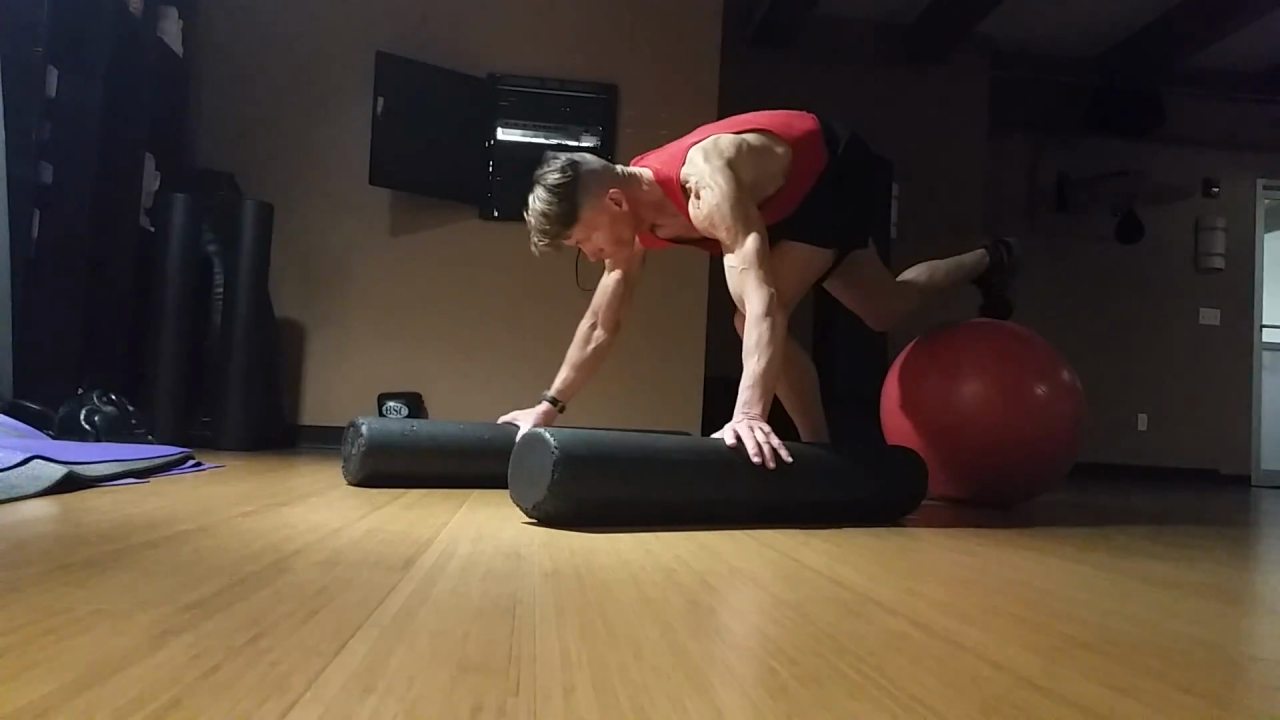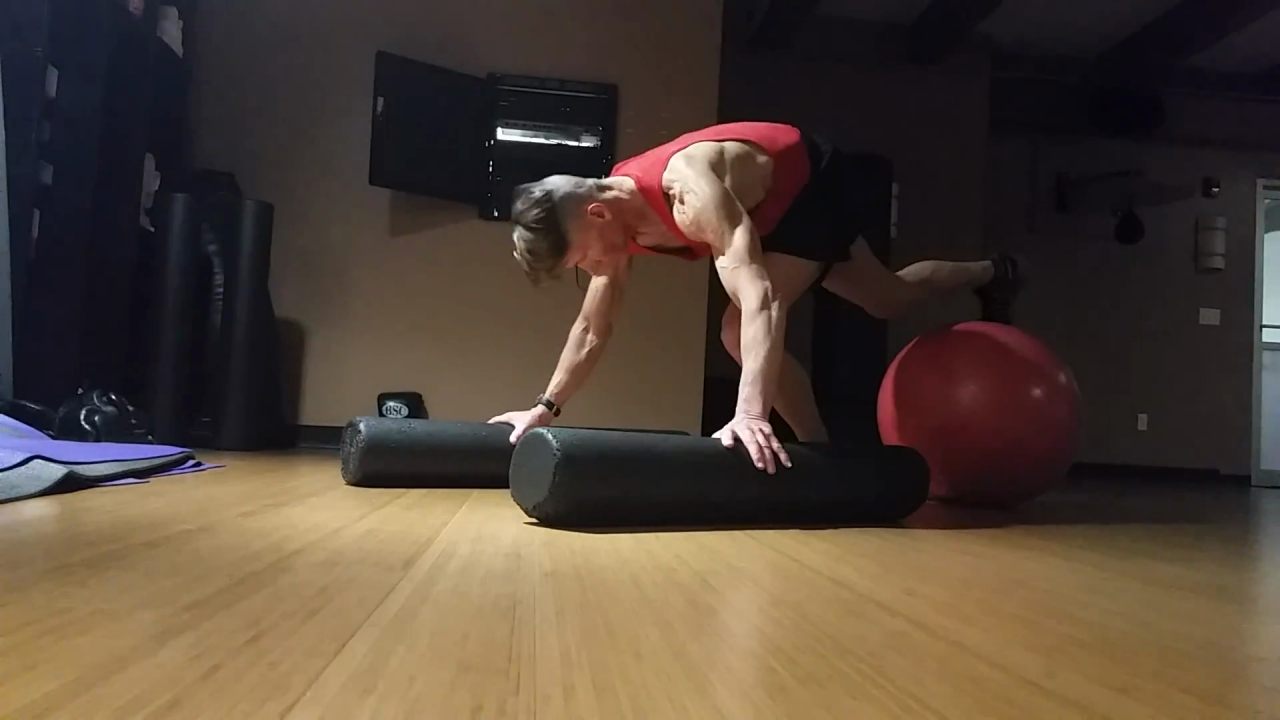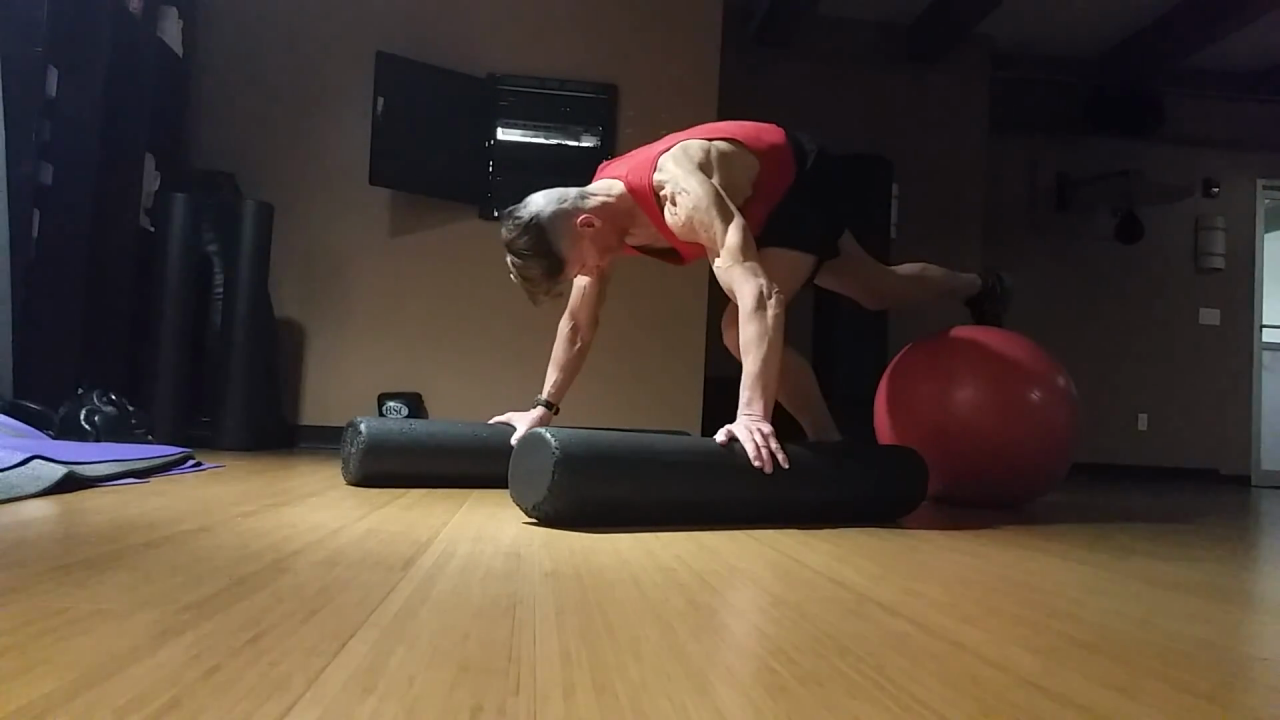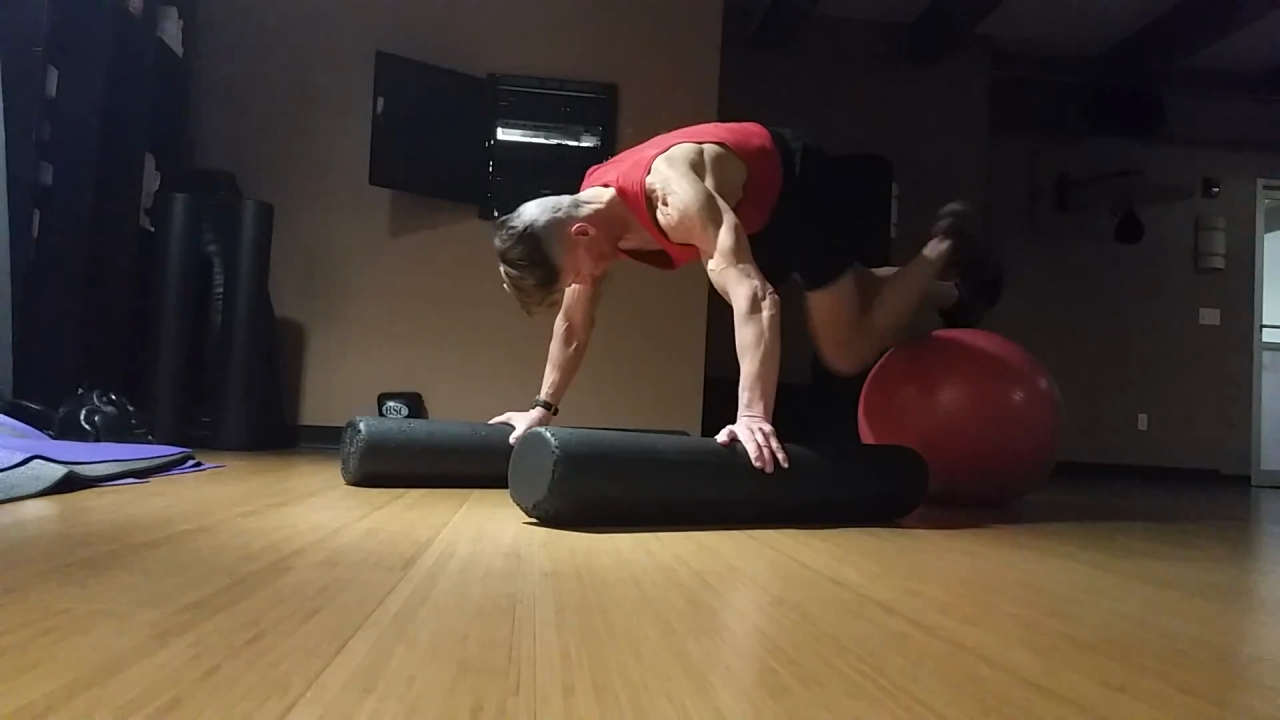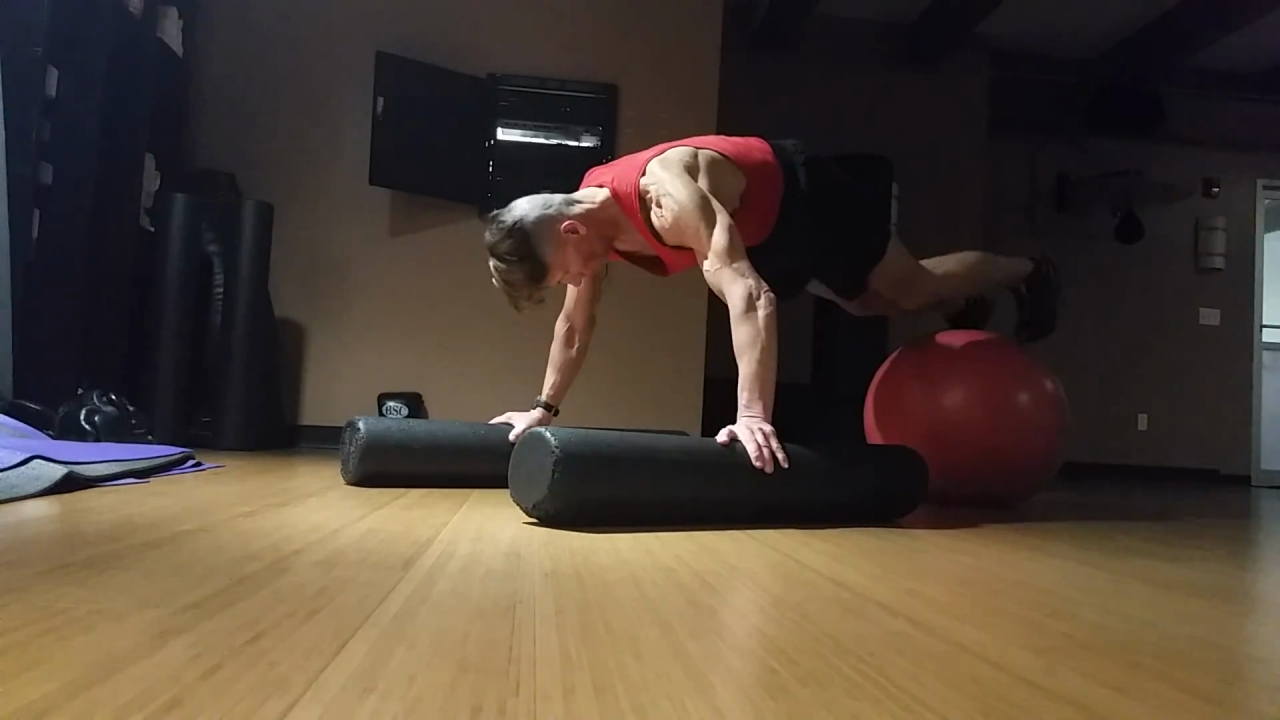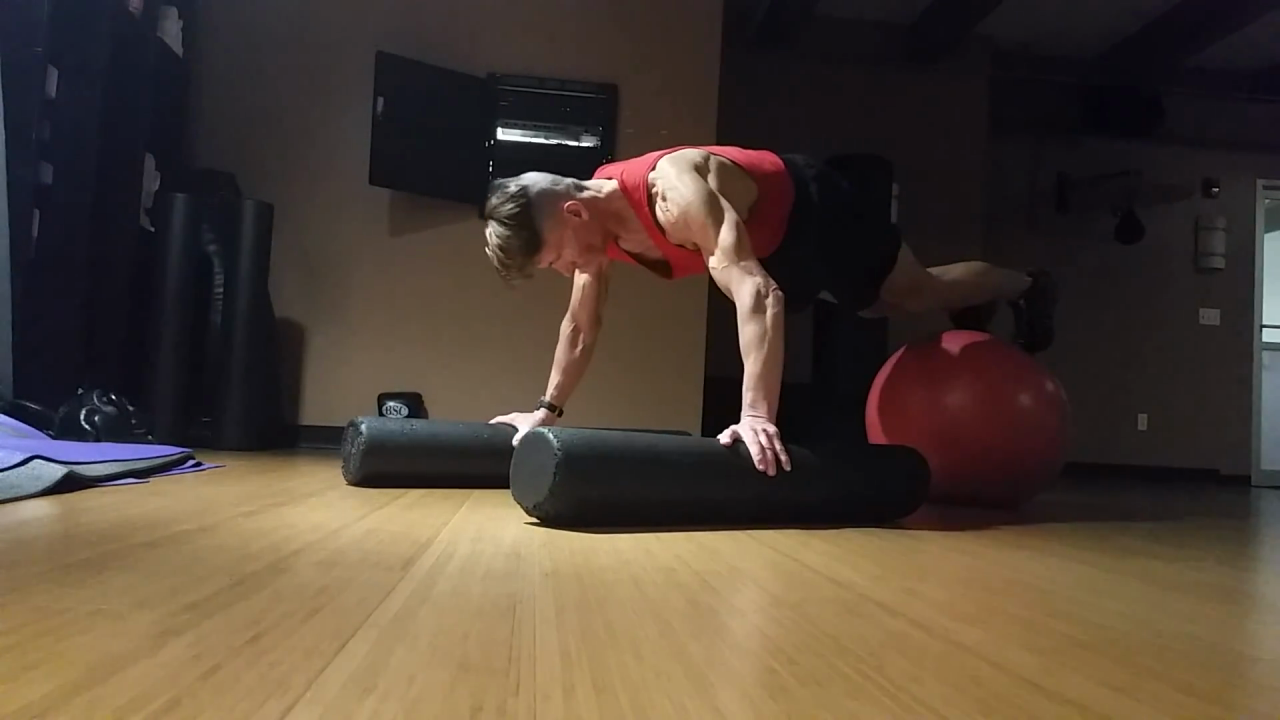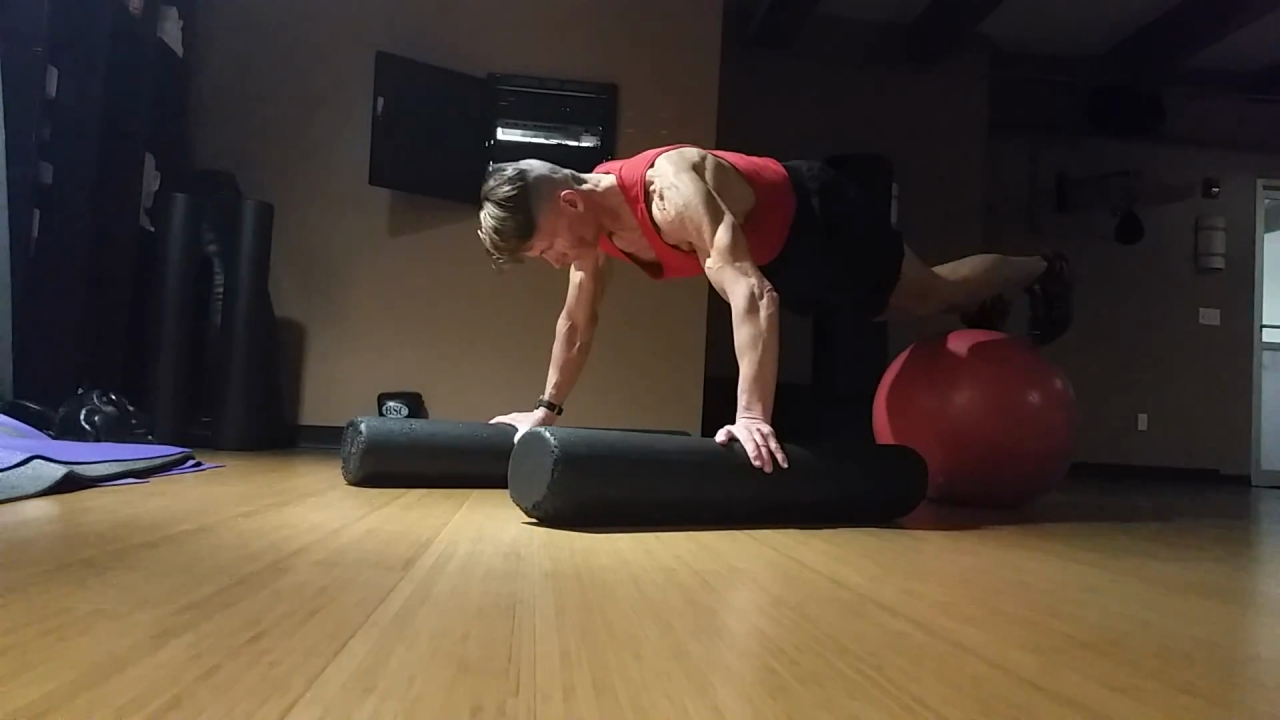
dt=0.4s
person 1, frame 1
left shoulder: (704, 188)
right shoulder: (632, 215)
left elbow: (762, 302)
right elbow: (601, 324)
left wrist: (747, 414)
right wrist: (550, 404)
left hip: (832, 172)
right hip: (785, 198)
left knee: (754, 318)
right knee: (885, 311)
right ankle: (986, 261)
person 1, frame 2
left shoulder: (688, 192)
right shoulder: (613, 210)
left elbow: (759, 297)
right elbow: (592, 328)
left wrist: (751, 414)
right wrist: (545, 407)
left hip: (817, 182)
right hip: (776, 205)
left knee: (740, 331)
right knee: (888, 298)
right ankle: (991, 274)
person 1, frame 3
left shoulder: (679, 195)
right shoulder: (595, 207)
left elbow: (758, 296)
right elbow: (578, 323)
left wrist: (752, 416)
right wrist: (545, 407)
left hip: (804, 179)
right hip: (762, 201)
left knee: (740, 329)
right knee: (877, 289)
left ankle: (831, 450)
right ankle: (978, 287)
person 1, frame 4
left shoulder: (673, 196)
right shoulder: (587, 213)
left elbow: (754, 297)
right elbow: (574, 324)
left wrist: (754, 416)
right wrist: (544, 407)
left hip: (795, 178)
right hip: (755, 209)
left knee: (849, 351)
right knee: (848, 294)
left ankle: (948, 244)
right ankle: (949, 296)
person 1, frame 5
left shoulder: (666, 197)
right shoulder: (584, 213)
left elbow: (748, 296)
right elbow: (574, 324)
left wrist: (754, 416)
right wrist: (544, 408)
left hip: (803, 193)
right hip: (760, 228)
left knee: (908, 289)
right knee: (861, 302)
left ankle: (1026, 273)
right ankle: (961, 303)
person 1, frame 6
left shoulder: (674, 192)
right shoulder: (593, 215)
left elbow: (757, 295)
right elbow: (581, 324)
left wrist: (757, 416)
right wrist: (548, 409)
left hip: (809, 208)
right hip: (769, 243)
left knee: (917, 292)
right knee: (876, 302)
left ankle: (1025, 288)
right ankle: (971, 306)
person 1, frame 7
left shoulder: (671, 190)
right shoulder: (593, 215)
left elbow: (751, 295)
right elbow: (576, 321)
left wrist: (754, 416)
right wrist: (548, 407)
left hip: (814, 217)
right hip: (773, 252)
left knee: (923, 293)
right knee: (889, 306)
left ankle: (1042, 273)
right ankle: (980, 304)
